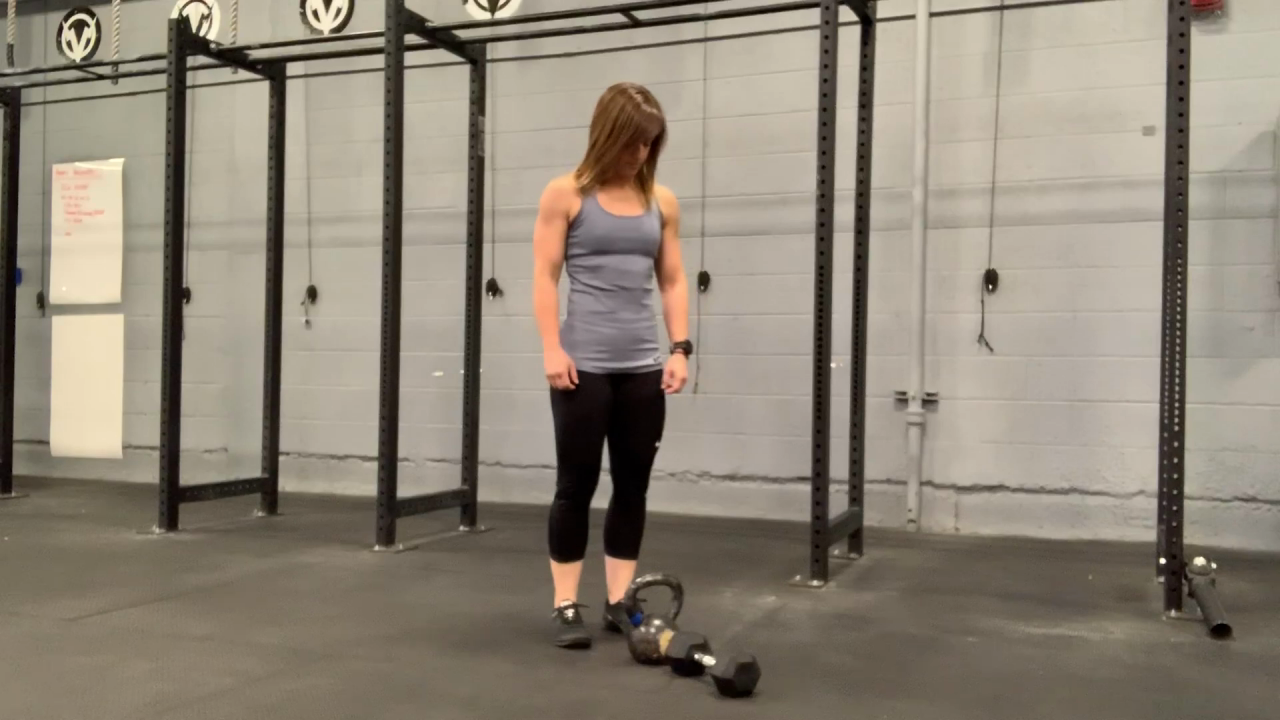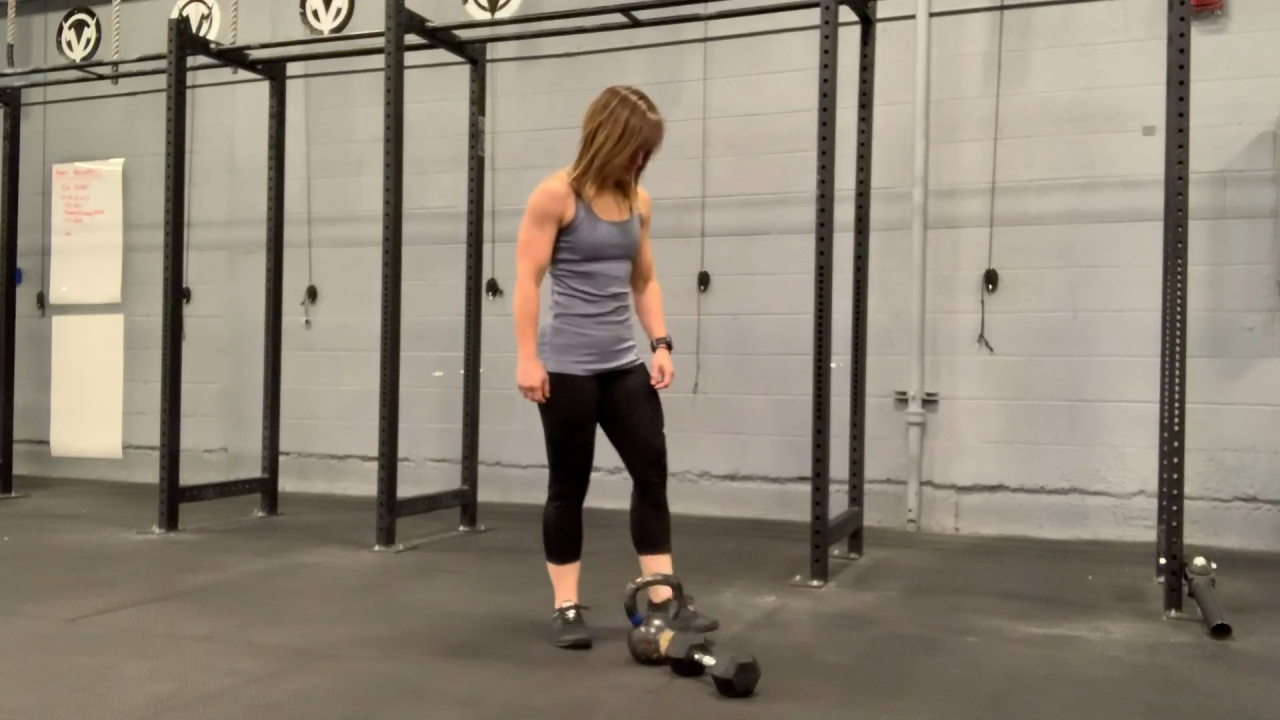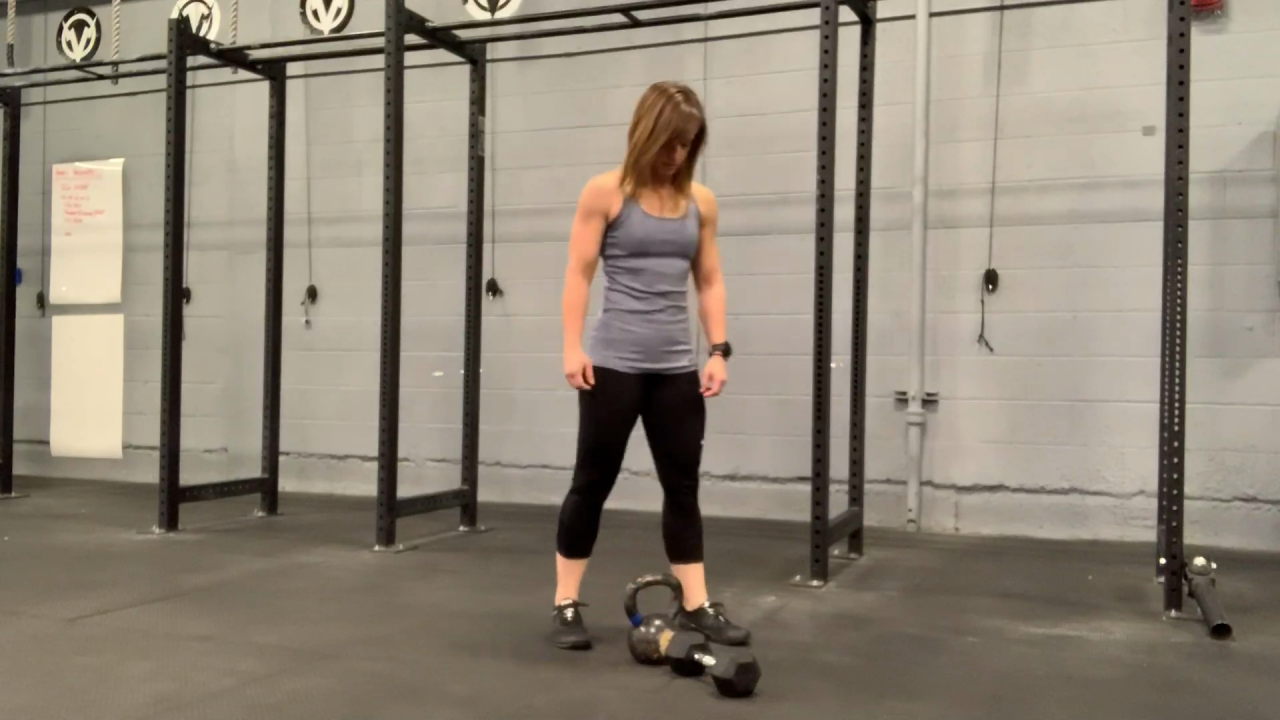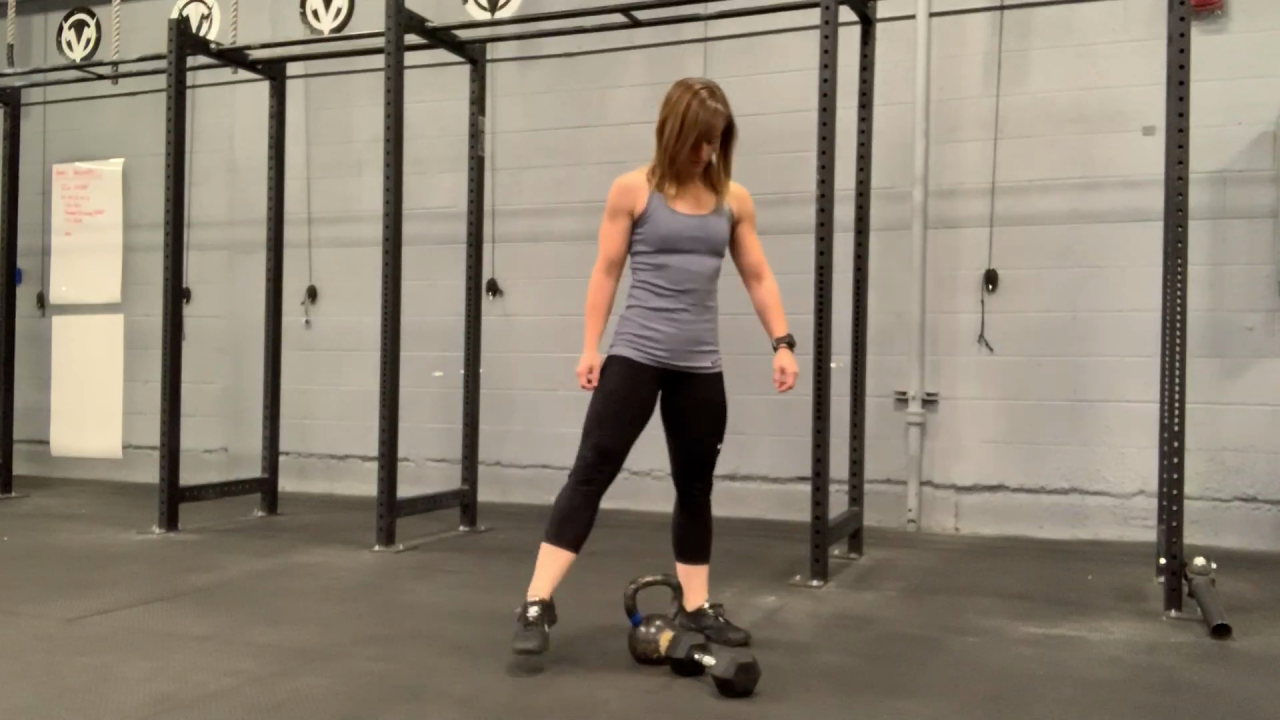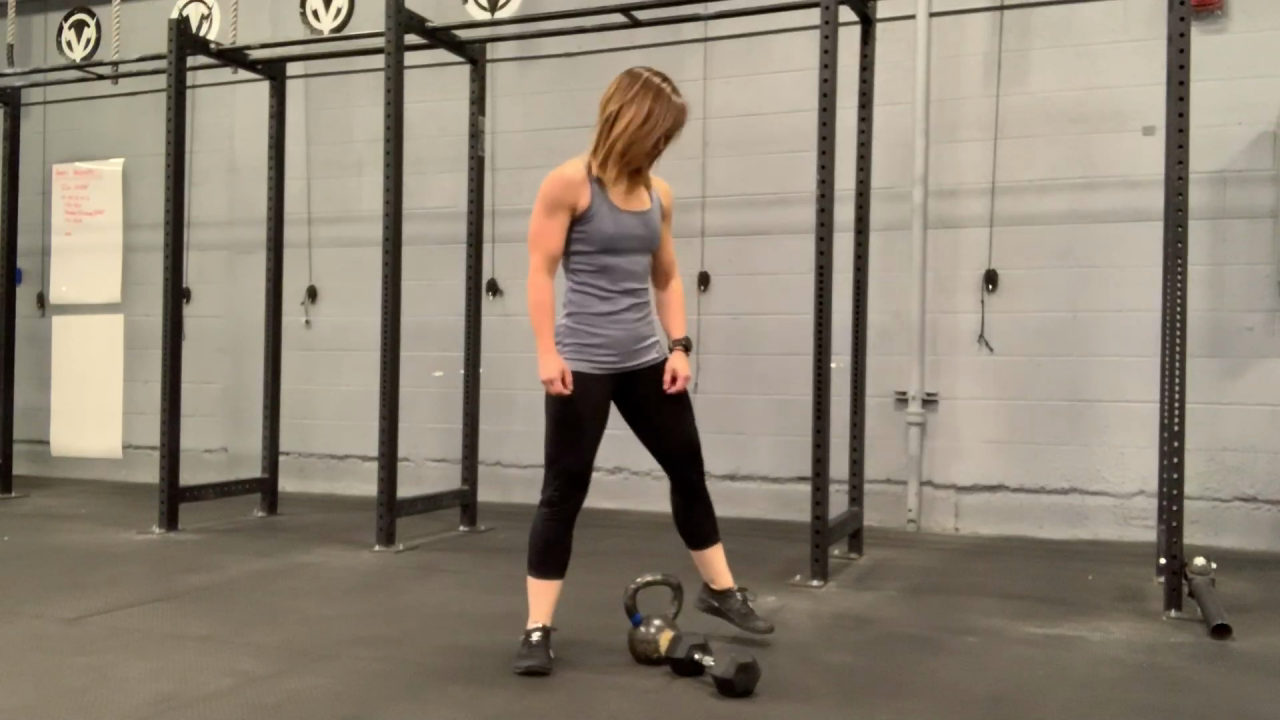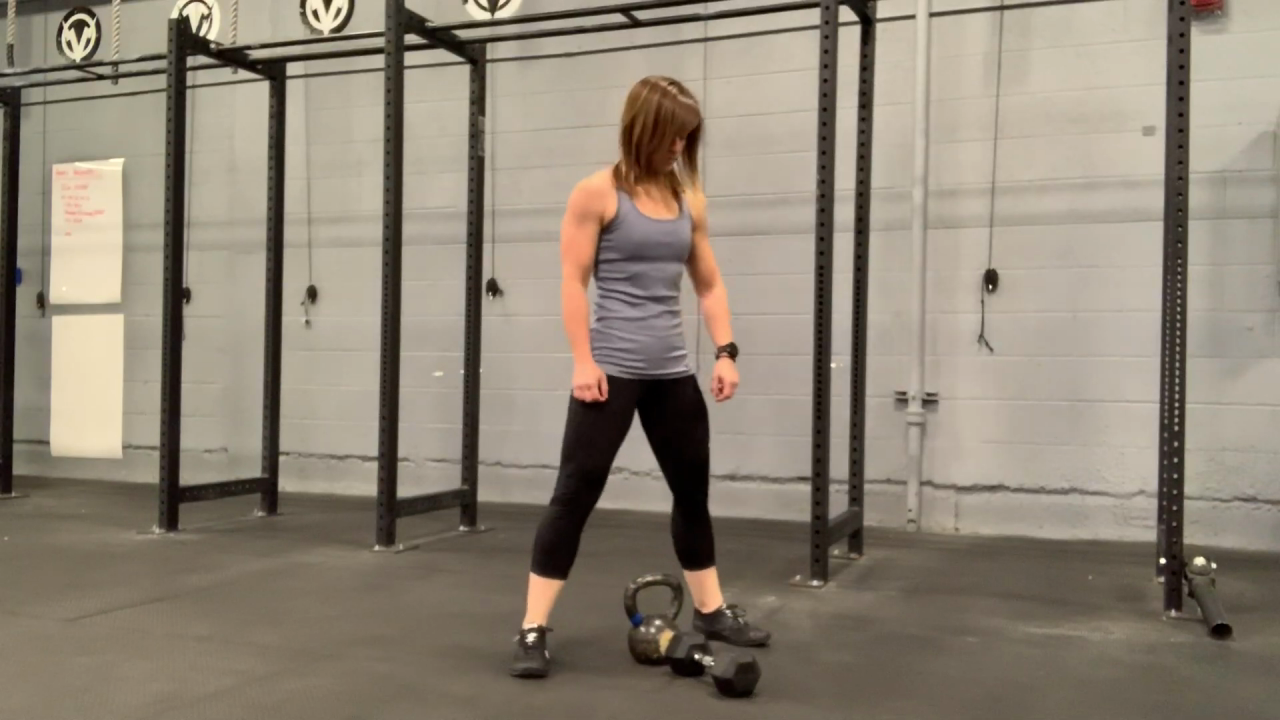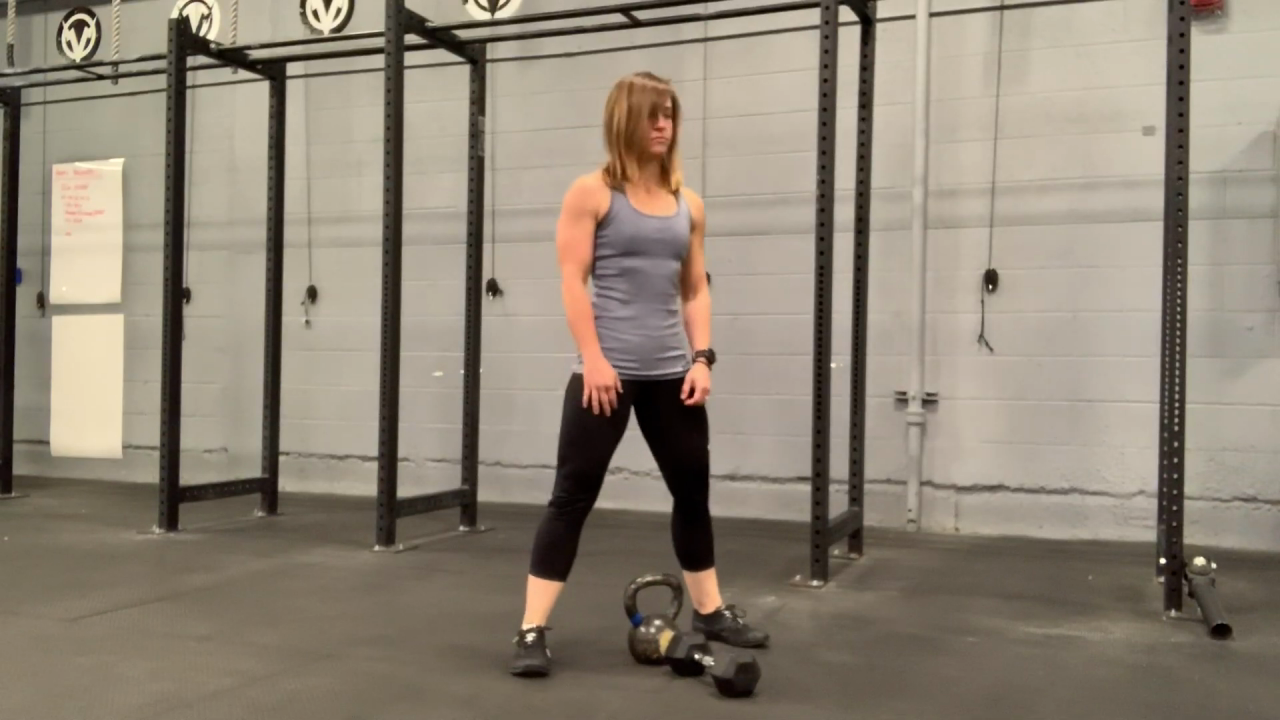
dt=0.5s
person 1, frame 1
left shoulder: (662, 201)
right shoulder: (566, 194)
left elbow: (673, 281)
right elbow: (545, 276)
left wrist: (679, 348)
right wrist: (551, 347)
left hip: (642, 364)
right hip: (584, 362)
left knee: (633, 486)
right knee: (576, 483)
left ankle: (620, 602)
right ankle: (566, 605)
person 1, frame 2
left shoulder: (636, 200)
right shoulder: (555, 196)
right elbow: (527, 280)
left wrist: (660, 344)
right wrist: (527, 357)
left hip: (623, 362)
right hip: (567, 366)
left knee: (652, 474)
right knee: (569, 486)
left ankle: (661, 597)
right ankle: (566, 606)
person 1, frame 3
left shoulder: (700, 201)
right shoulder: (606, 192)
left elbow: (710, 281)
right elbow: (578, 273)
left wrist: (718, 350)
right wrist: (572, 346)
left hip: (677, 366)
right hip: (614, 362)
left knee: (683, 485)
right knee: (593, 480)
left ankle: (697, 605)
right ankle: (566, 604)
person 1, frame 4
left shoulder: (733, 199)
right shoulder: (634, 190)
left elbow: (758, 277)
right elbow: (606, 272)
left wrist: (782, 342)
right wrist: (590, 346)
left hip: (700, 363)
right hip: (635, 354)
left knee: (697, 484)
right knee: (594, 467)
left ankle: (696, 607)
right ankle: (538, 604)
person 1, frame 5
left shoulder: (657, 193)
right shoulder: (569, 182)
right elbow: (541, 272)
left wrist: (680, 346)
right wrist: (547, 353)
left hip: (645, 359)
right hip: (583, 362)
left knee: (688, 470)
right knee: (564, 491)
left ankle: (721, 588)
right ankle: (537, 629)
person 1, frame 6
left shoulder: (690, 202)
right shoulder: (597, 193)
left elbow: (708, 284)
right elbow: (573, 281)
left wrist: (725, 351)
right wrist: (582, 360)
left hip: (672, 370)
right hip: (611, 369)
left knee: (693, 489)
right knee: (576, 492)
left ankle: (712, 611)
right ankle: (532, 630)
person 1, frame 7
left shoulder: (687, 203)
right shoulder: (591, 192)
left elbow: (695, 290)
right elbow: (573, 281)
left wrist: (701, 359)
right wrist: (592, 360)
left hip: (670, 372)
right hip: (609, 368)
left knee: (693, 490)
right knee: (572, 495)
left ankle: (711, 611)
right ankle: (532, 630)
